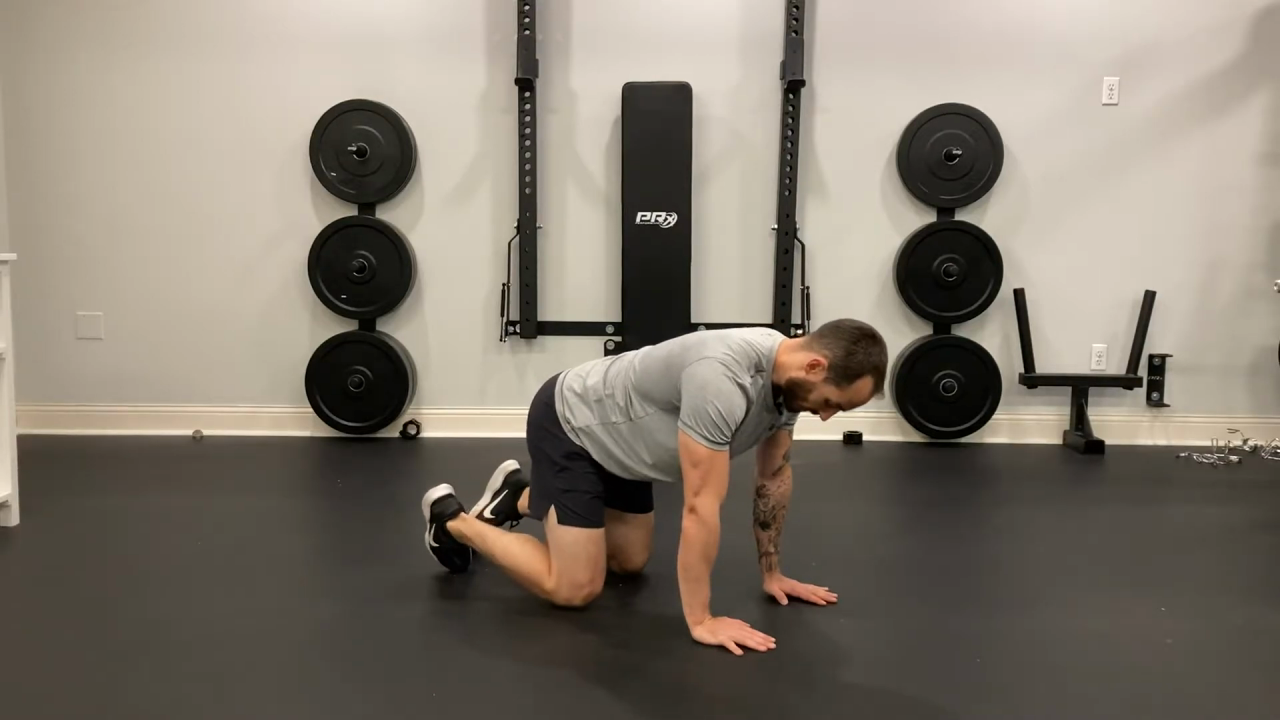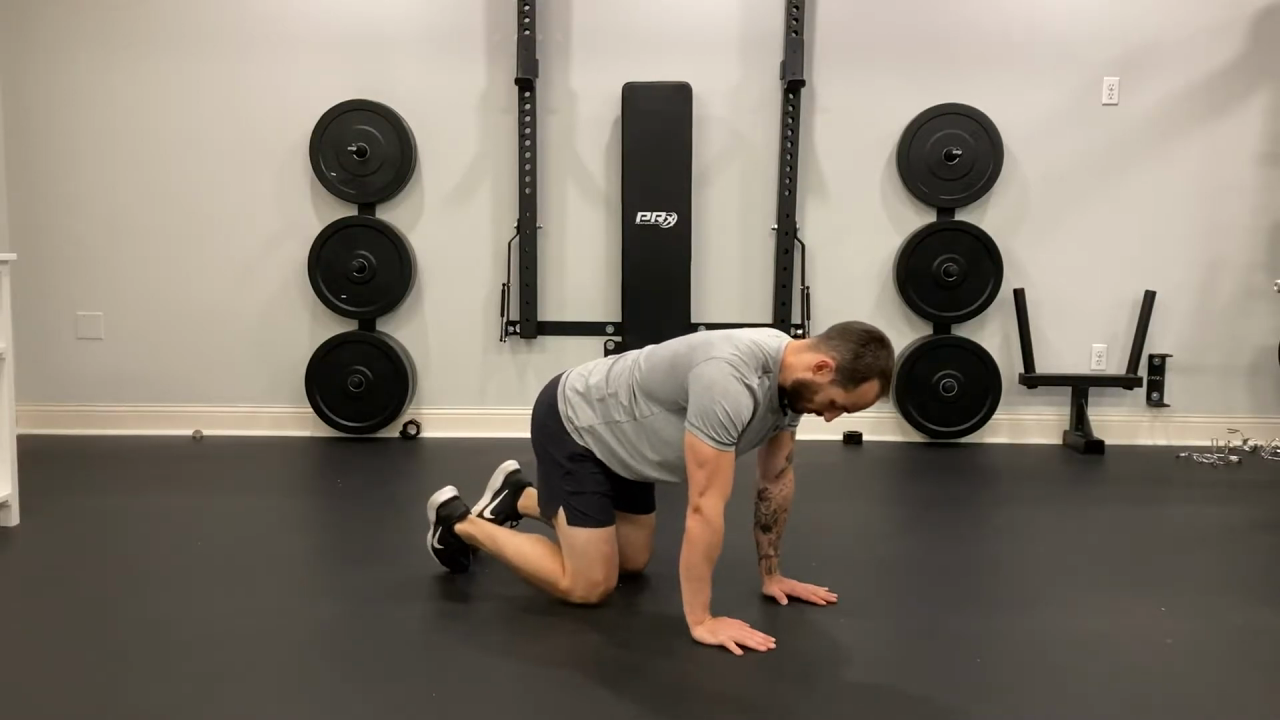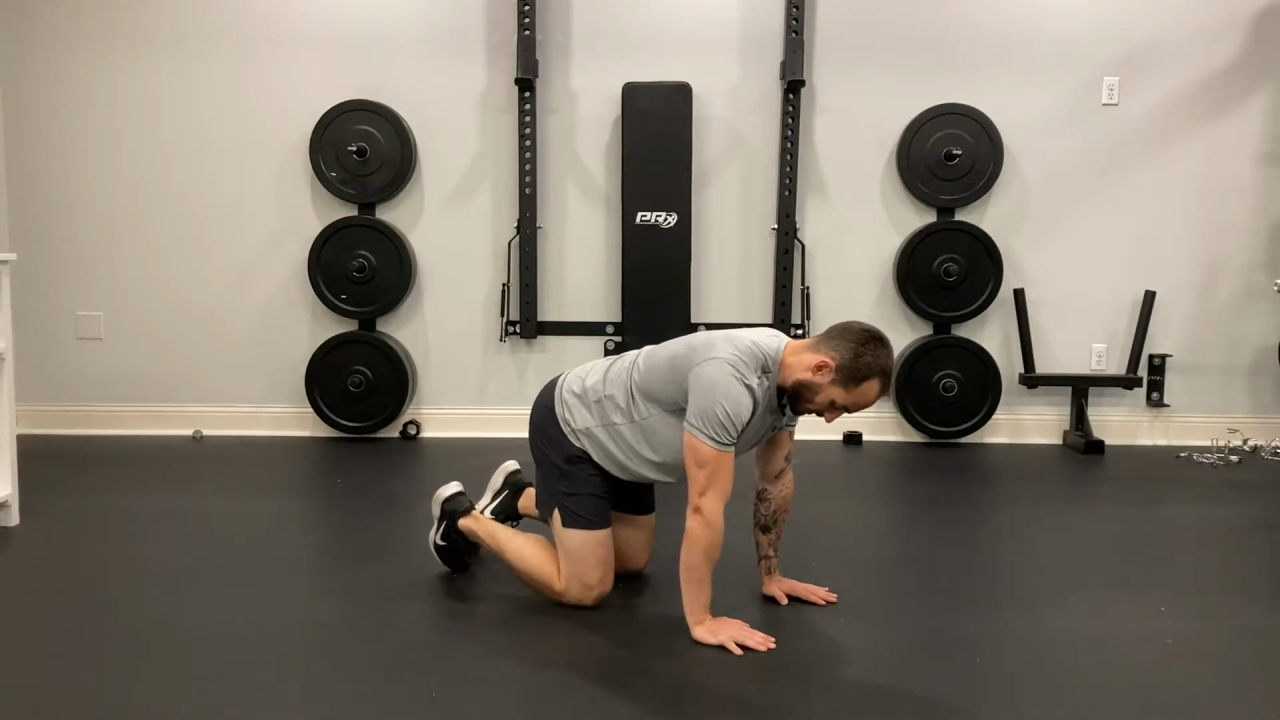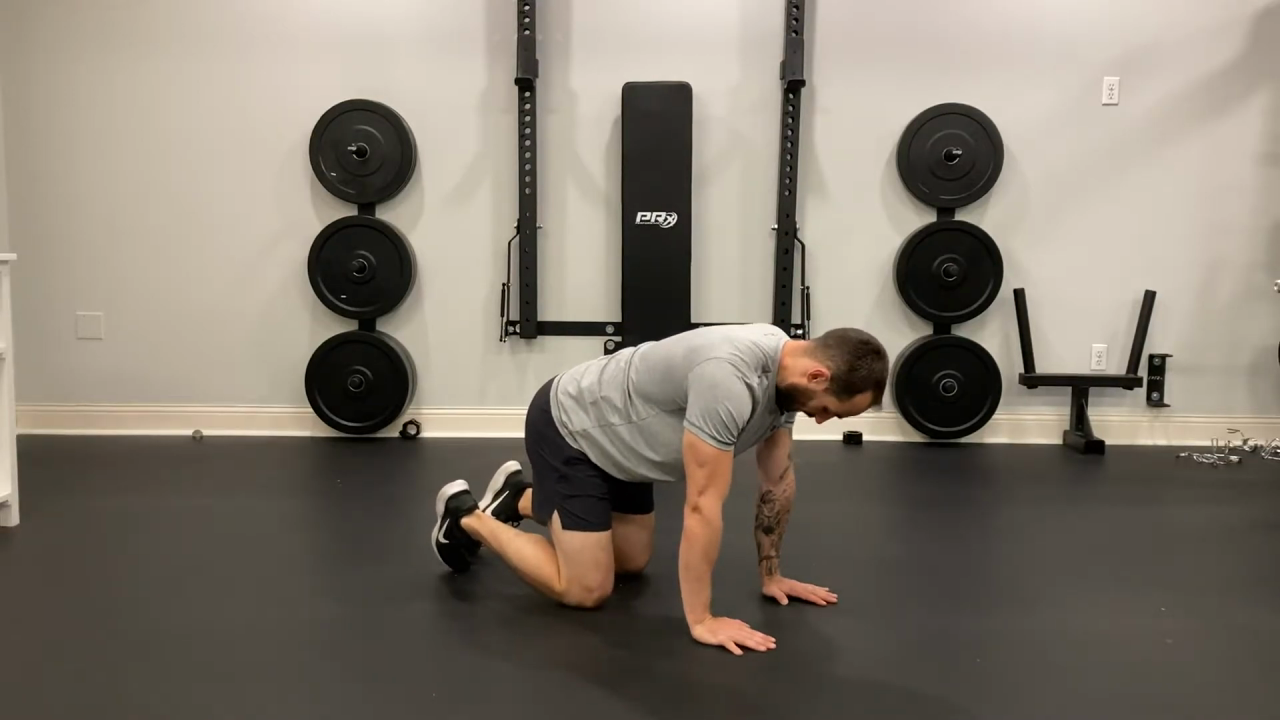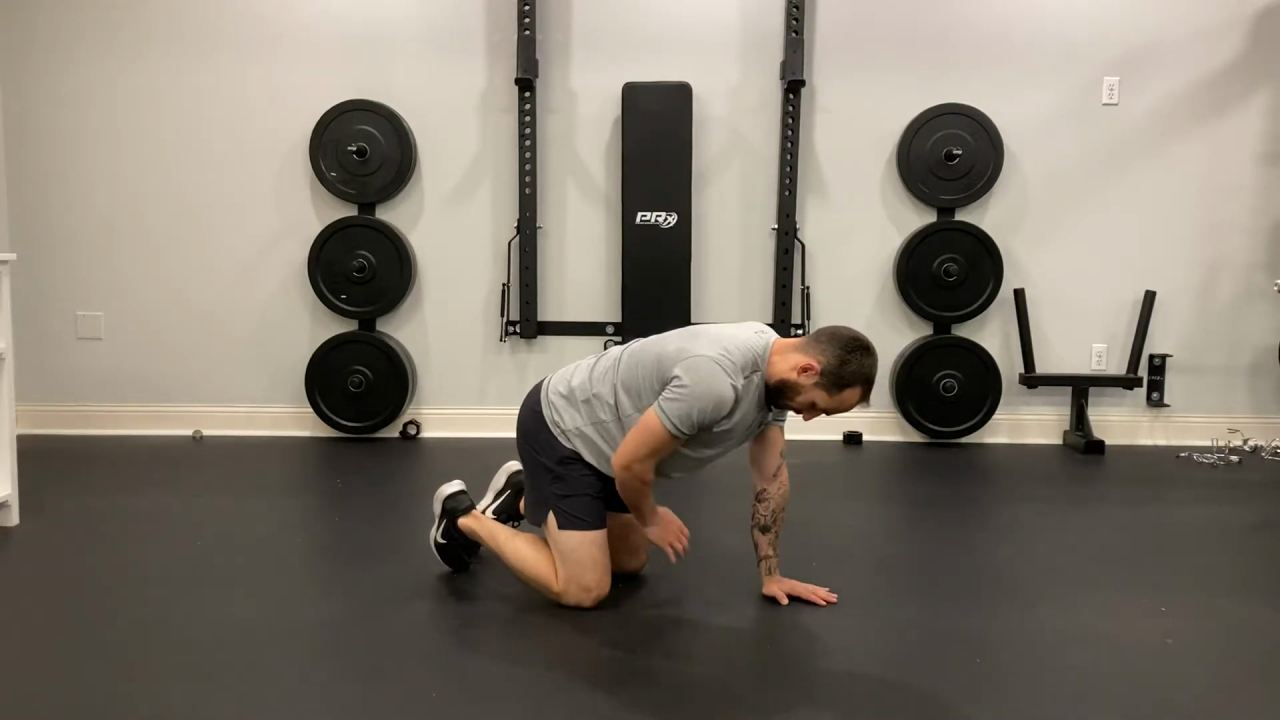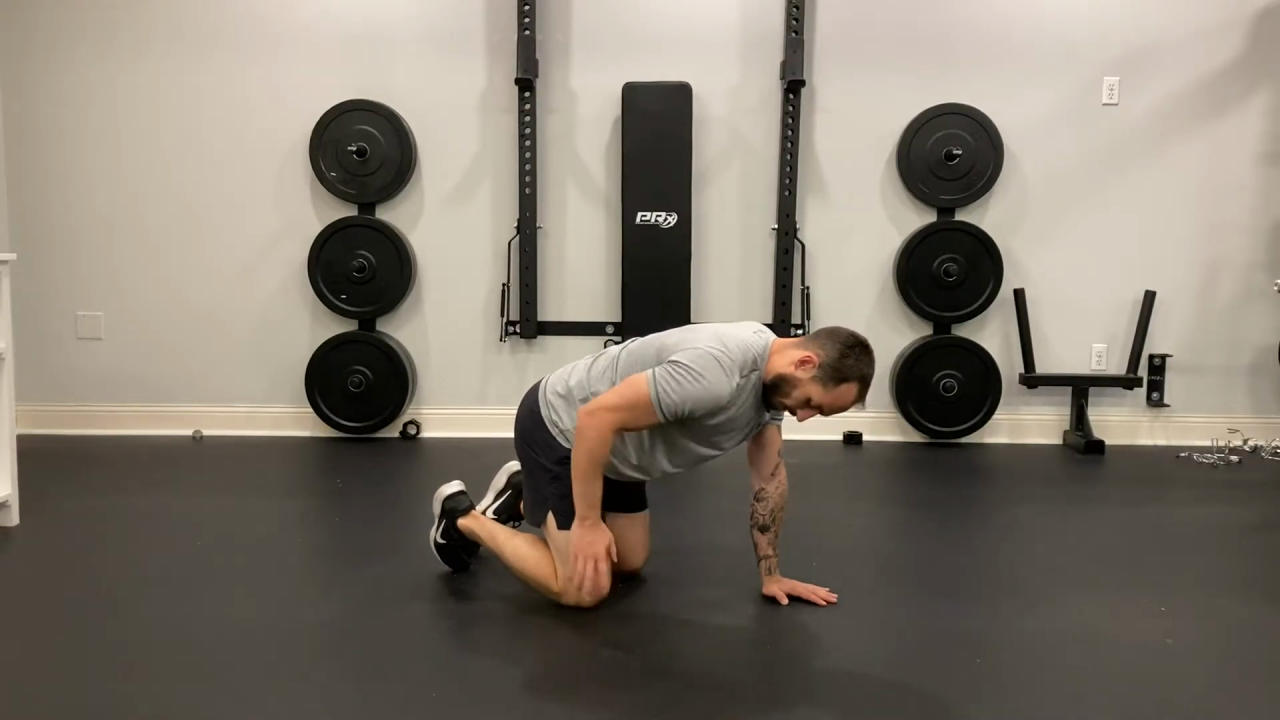
dt=0.5s
person 1, frame 1
left shoulder: (788, 374)
right shoulder: (723, 378)
left elbow: (774, 477)
right elbow: (700, 506)
left wrist: (771, 572)
right wrist: (701, 619)
left hip: (611, 434)
right hip: (568, 424)
left knee: (630, 562)
right knee: (575, 588)
left ankle: (520, 496)
right ankle: (452, 521)
person 1, frame 2
left shoulder: (791, 373)
right shoulder: (730, 379)
left elbow: (777, 478)
right elbow: (704, 507)
left wrist: (770, 574)
right wrist: (700, 620)
left hip: (615, 432)
right hip: (572, 423)
left knee: (632, 561)
right knee: (590, 585)
left ankle: (518, 495)
right ankle: (459, 523)
person 1, frame 3
left shoulder: (788, 372)
right shoulder: (729, 379)
left elbow: (775, 479)
right elbow: (704, 508)
left wrist: (770, 573)
right wrist: (700, 620)
left hip: (615, 434)
right hip: (571, 425)
left knee: (631, 562)
right knee: (584, 587)
left ankle: (518, 496)
right ankle: (462, 518)
person 1, frame 4
left shoulder: (785, 368)
right shoulder: (731, 381)
left elbow: (777, 479)
right elbow: (702, 506)
left wrist: (771, 574)
right wrist: (701, 620)
left hip: (613, 433)
right hip: (568, 426)
left knee: (632, 562)
right knee: (587, 589)
left ankle: (519, 496)
right ankle: (465, 516)
person 1, frame 5
left shoulder: (775, 368)
right shoulder: (716, 378)
left elbow: (770, 476)
right elbow: (630, 464)
left wrist: (770, 573)
right wrist: (650, 520)
left hip: (603, 432)
right hip: (560, 425)
left knee: (630, 562)
right knee: (584, 589)
left ankle: (521, 496)
right ankle: (464, 518)
person 1, frame 6
left shoulder: (772, 371)
right shoulder: (714, 373)
left elbow: (769, 475)
right elbow: (595, 416)
left wrist: (770, 573)
right wrist: (588, 522)
left hip: (606, 438)
right hip: (559, 423)
left knee: (629, 562)
right knee: (583, 589)
left ankle: (520, 496)
right ankle: (462, 518)
